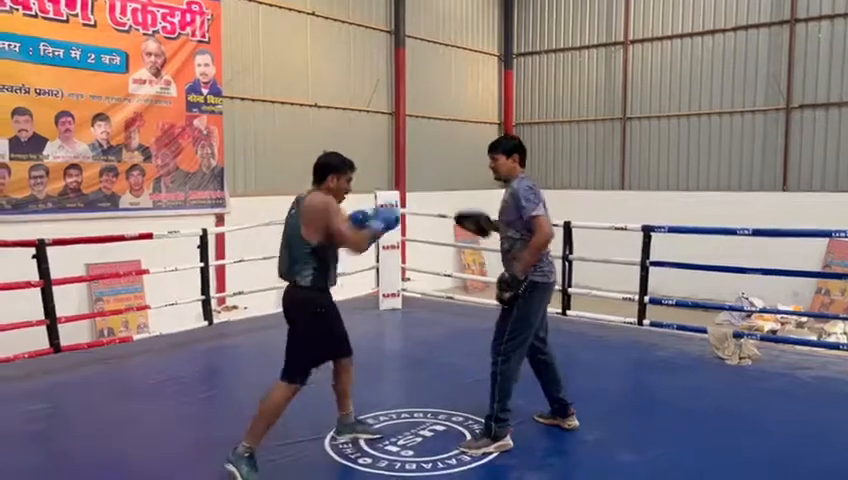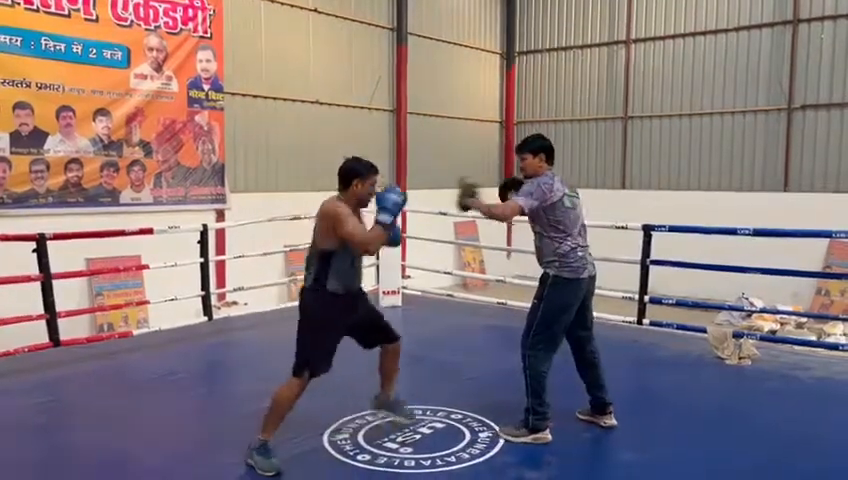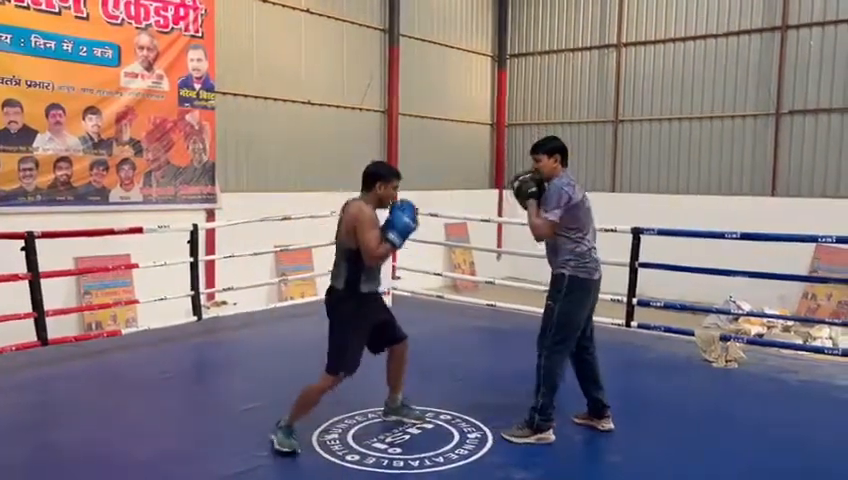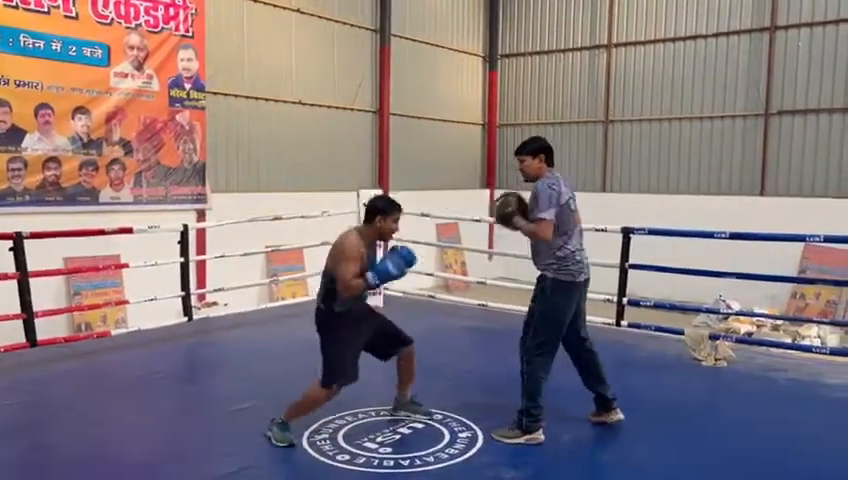
dt=1s
person 1, frame 1
left shoulder: (522, 189)
right shoulder: (515, 190)
left elbow: (544, 233)
left wrist: (518, 272)
left hip: (531, 280)
right hip: (537, 279)
left knee: (505, 351)
right knee: (537, 346)
left ankle: (497, 432)
right ankle: (563, 411)
person 1, frame 2
left shoulder: (540, 186)
right shoulder: (562, 186)
left elbow: (502, 212)
left wrist: (471, 201)
right wrist: (519, 199)
left hip: (563, 276)
right hip: (583, 272)
left knee: (535, 346)
right knee: (582, 341)
left ankle: (536, 425)
right ankle: (602, 409)
person 1, frame 3
left shoulder: (558, 187)
right shoulder: (567, 186)
left elbow: (541, 232)
left wrist: (530, 202)
right wrist: (534, 200)
left hip: (572, 275)
right hip: (586, 274)
left knee: (551, 347)
right knee: (582, 344)
left ankle: (540, 425)
right ankle: (600, 413)
person 1, frame 4
left shoulder: (545, 187)
right shoulder: (562, 186)
left elbow: (544, 234)
left wrist: (518, 222)
right wrist: (526, 219)
left hip: (558, 278)
right hip: (577, 274)
left knee: (535, 349)
right knee: (578, 342)
left ankle: (530, 425)
right ankle: (607, 406)
person 2, frame 1
left shoulder: (303, 203)
right shoulder: (323, 203)
right elbow: (356, 244)
left wrist: (342, 230)
right wrist: (378, 223)
left hip: (311, 295)
right hip: (308, 298)
left knee: (343, 357)
right knee: (293, 380)
left ankle: (346, 422)
right ankle: (242, 454)
person 2, frame 2
left shoulder: (350, 210)
right shoulder: (336, 210)
left elbow: (359, 246)
right elbow: (367, 245)
left wrist: (386, 232)
right wrist: (387, 213)
left hip: (348, 295)
right hip: (321, 300)
left knee: (391, 342)
right knee: (303, 376)
left ankle: (386, 398)
right ankle: (259, 446)
person 2, frame 3
left shoulder: (361, 209)
right shoulder: (362, 212)
left elbow: (371, 247)
right elbow: (374, 257)
left wrist: (393, 225)
right wrist: (398, 233)
left hip: (366, 296)
right hip: (347, 302)
left knee: (398, 343)
right knee: (336, 375)
left ankle: (394, 405)
right ankle: (285, 426)
person 2, frame 4
left shoulder: (372, 241)
right shoulder: (351, 244)
right elbow: (347, 289)
left wrist: (394, 263)
right wrist: (378, 274)
left hip: (359, 311)
right hip: (335, 319)
left knee: (406, 347)
right knee: (332, 387)
left ankle: (403, 402)
right ankle: (280, 423)
